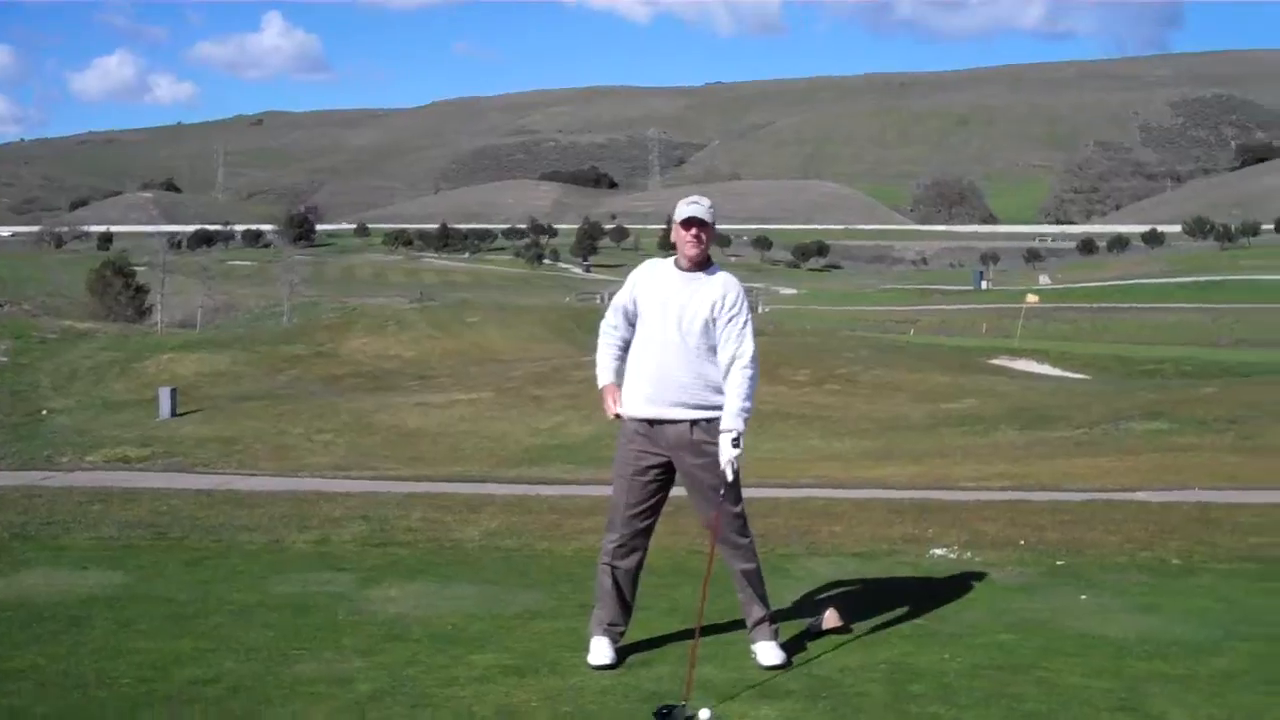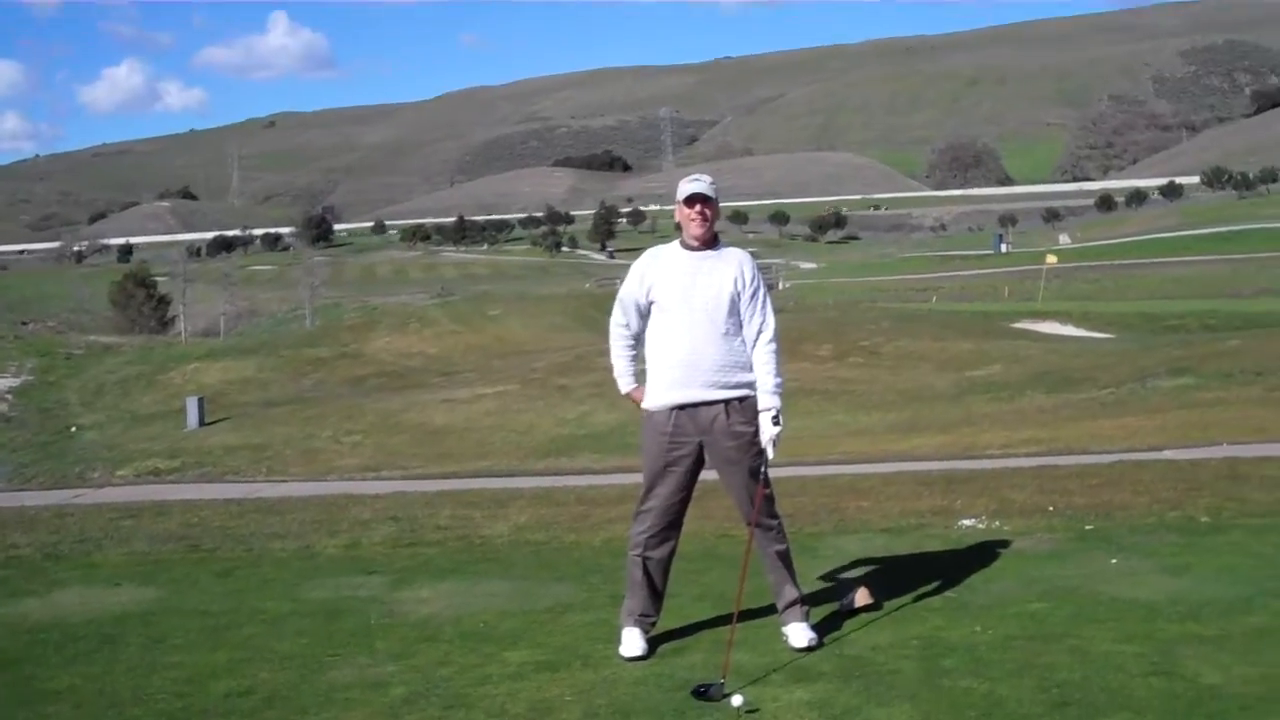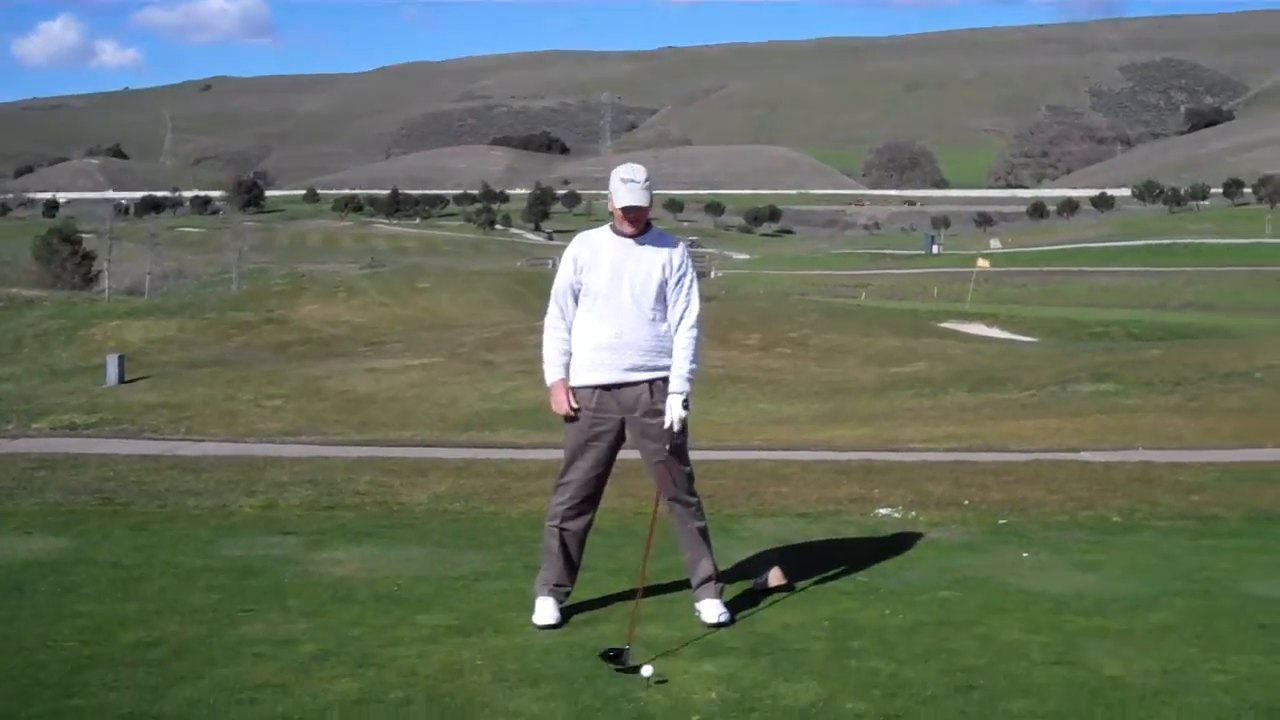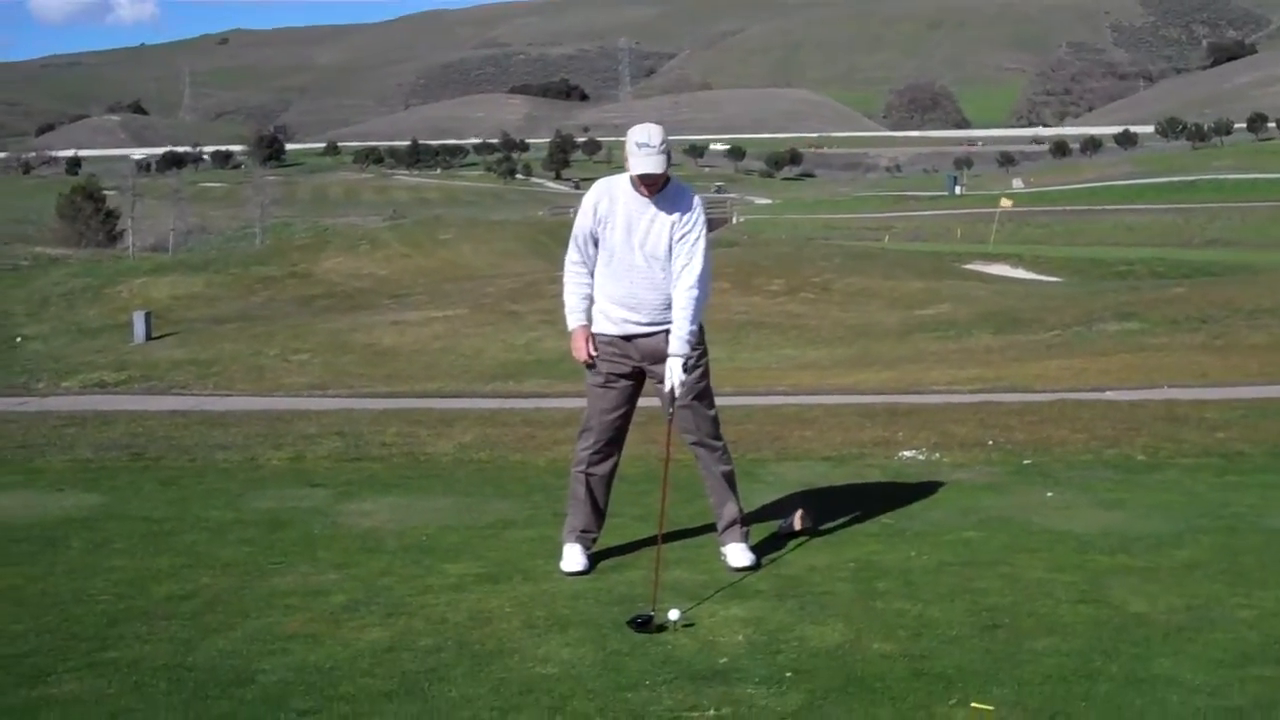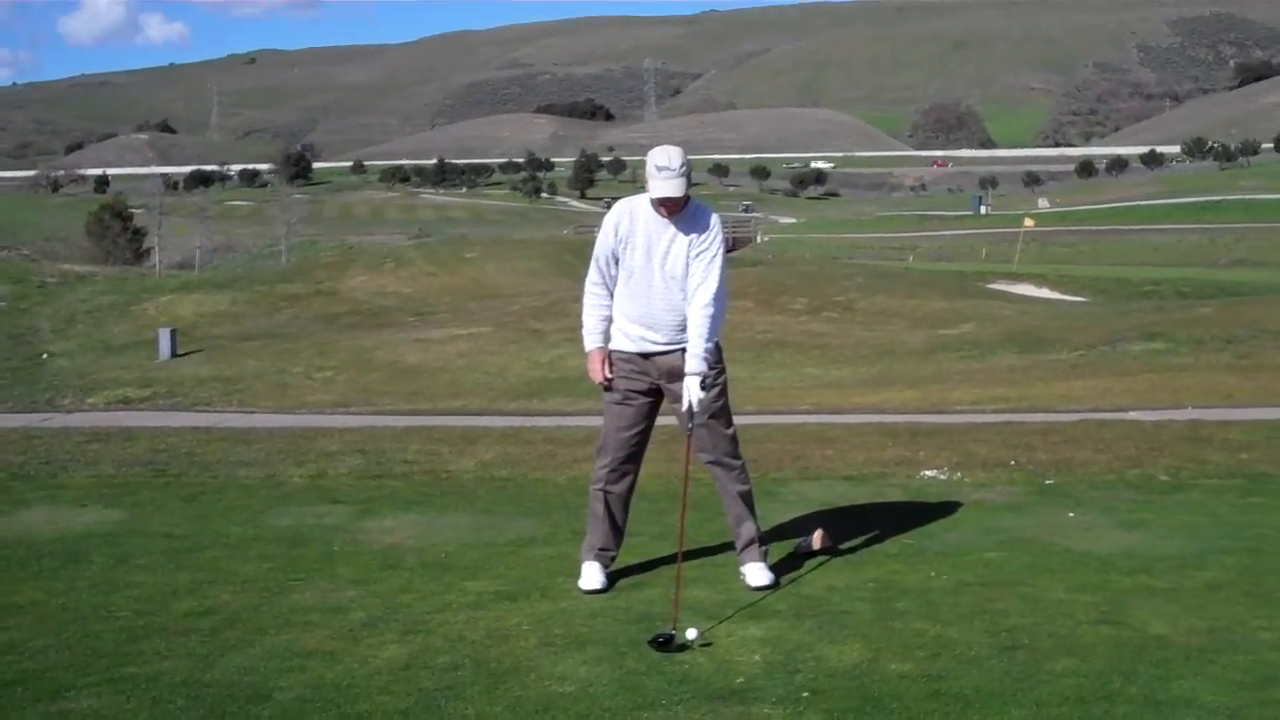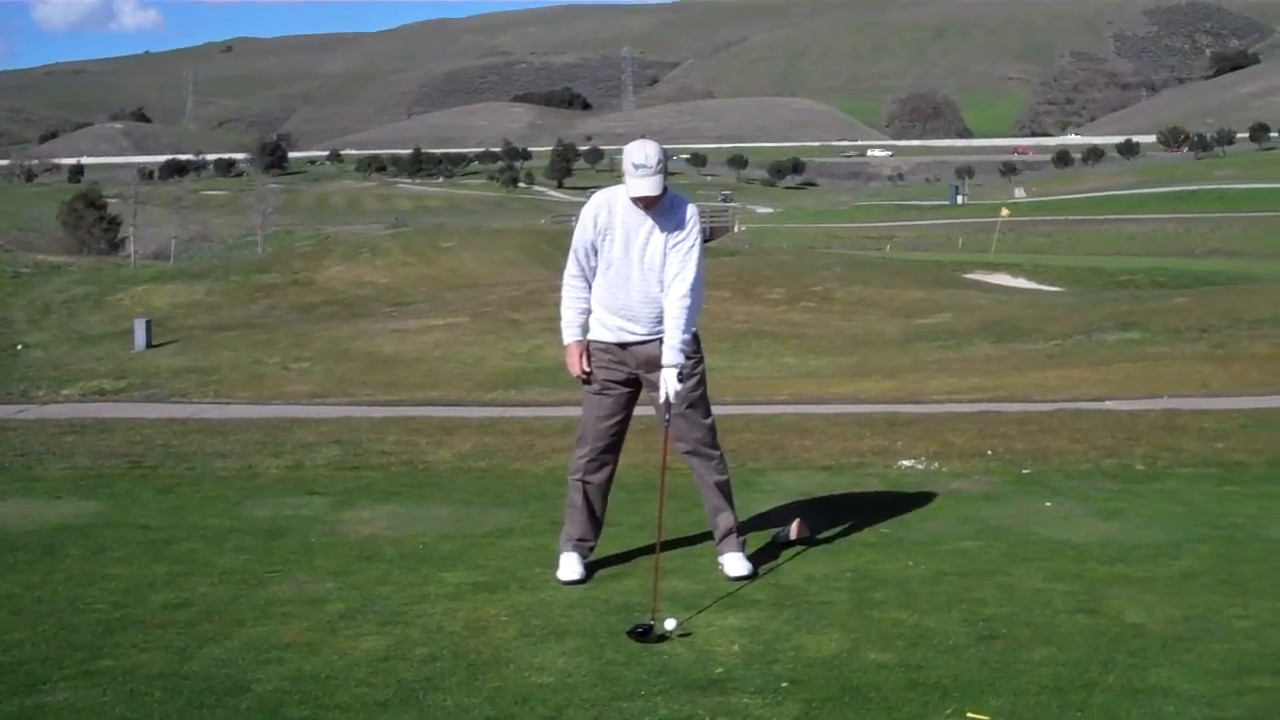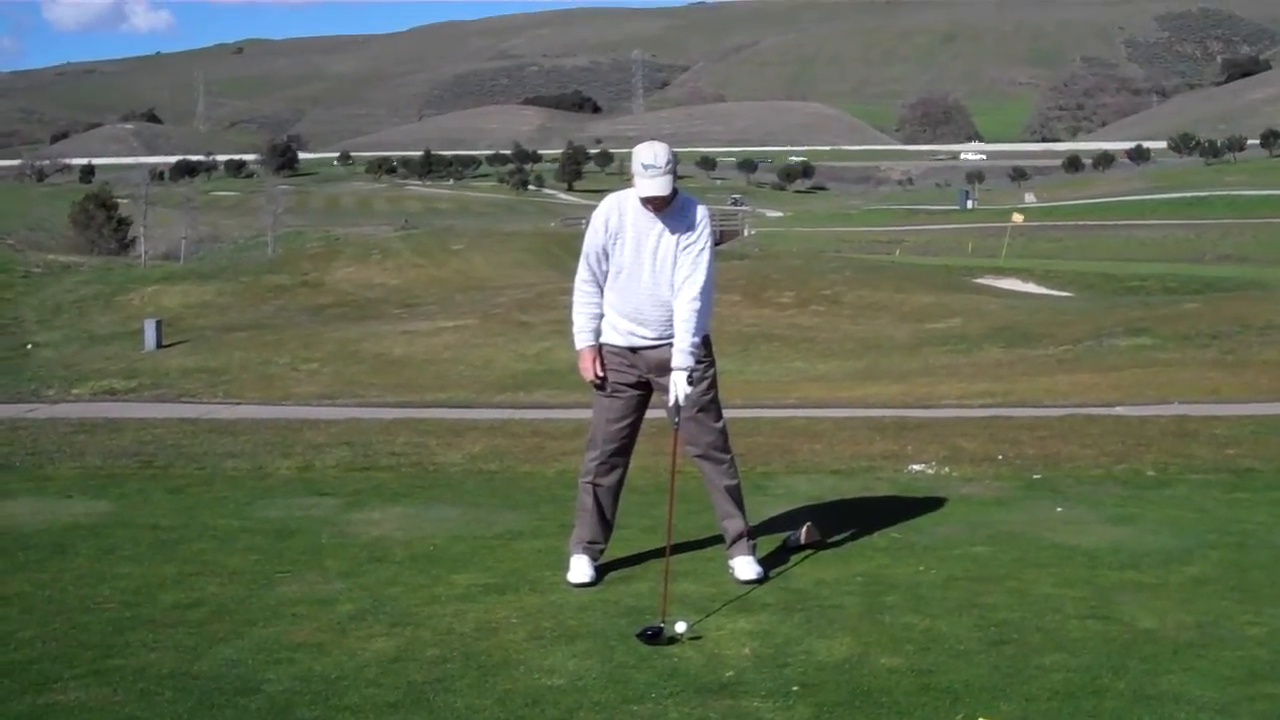
dt=0.7s
person 1, frame 1
left shoulder: (727, 289)
right shoulder: (647, 274)
left elbow: (740, 364)
right elbow: (614, 328)
left wrist: (732, 427)
right wrist: (608, 382)
left hip: (704, 428)
right hip: (641, 424)
left knee: (732, 532)
right knee: (623, 531)
left ankle: (762, 631)
right ankle: (605, 631)
person 1, frame 2
left shoulder: (741, 264)
right shoulder: (652, 264)
left elbow: (762, 339)
right elbow: (623, 326)
left wrist: (769, 404)
right wrist: (627, 384)
left hip: (734, 409)
right hip: (668, 411)
left knee: (762, 514)
right knee: (654, 521)
left ankle: (793, 614)
right ankle: (636, 622)
person 1, frame 3
left shoulder: (672, 251)
right shoulder: (584, 247)
left elbow: (686, 325)
right elbow: (558, 318)
left wrist: (679, 389)
right wrist: (556, 377)
left hip: (655, 388)
right hip: (593, 390)
left knee: (680, 492)
right knee: (573, 494)
left ankle: (707, 590)
right ankle: (550, 592)
person 1, frame 4
left shoulder: (687, 205)
right shoulder: (602, 196)
left elbow: (690, 281)
right elbow: (579, 263)
left wrist: (678, 351)
right wrist: (578, 322)
left hip: (673, 337)
right hip: (612, 338)
left knee: (706, 436)
right knee: (597, 440)
left ankle: (733, 534)
right ankle: (577, 538)
person 1, frame 5
left shoulder: (707, 224)
right shoulder: (622, 215)
left elbow: (705, 299)
right elbow: (599, 283)
left wrist: (694, 369)
right wrist: (595, 344)
left hip: (690, 356)
right hip: (630, 356)
left knee: (723, 455)
right knee: (614, 458)
left ankle: (751, 553)
right ankle: (596, 557)
person 1, frame 6
left shoulder: (685, 214)
right shoulder: (600, 207)
left elbow: (682, 290)
right elbow: (578, 275)
left wrist: (672, 360)
right wrist: (573, 336)
left hip: (670, 345)
right hip: (608, 346)
left knee: (701, 444)
right knee: (593, 448)
left ankle: (729, 542)
right ankle: (574, 547)
person 1, frame 7
left shoulder: (695, 216)
right shoulder: (611, 211)
left elbow: (692, 293)
right elbow: (589, 280)
left wrist: (682, 363)
right wrist: (586, 341)
left hip: (681, 348)
right hip: (620, 350)
left knee: (712, 447)
right knee: (604, 451)
left ankle: (740, 546)
right ankle: (584, 550)
